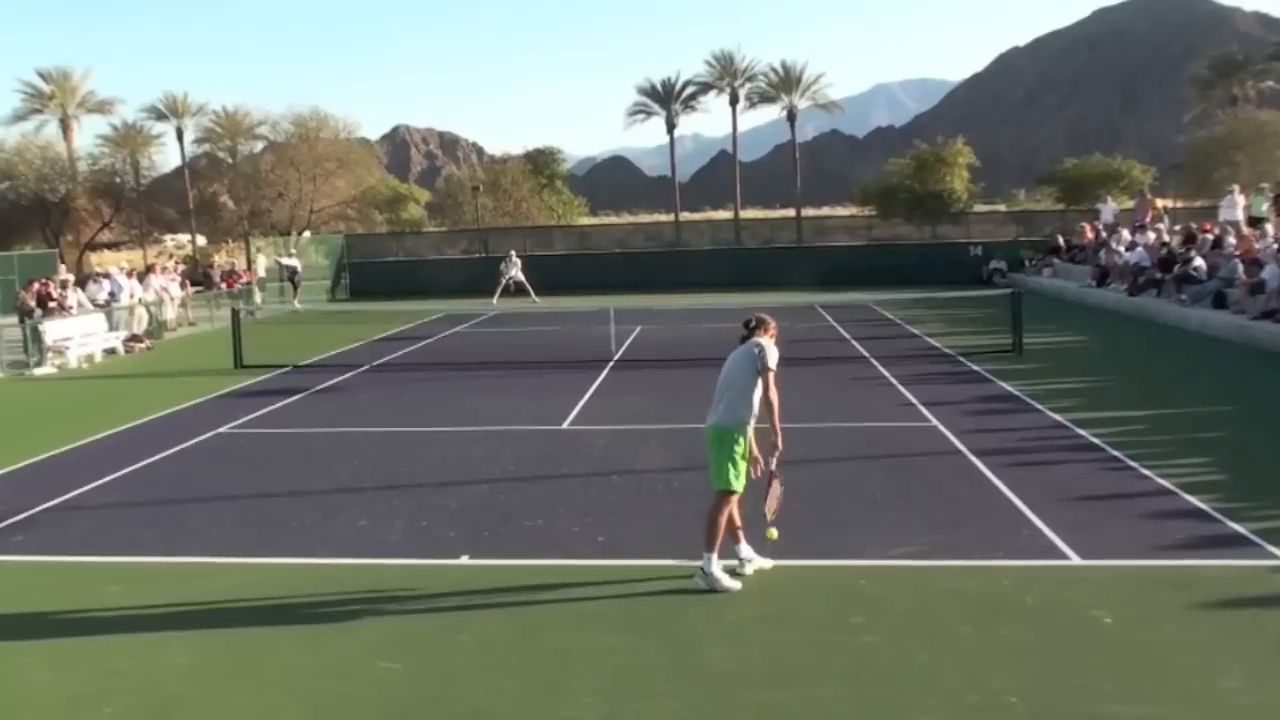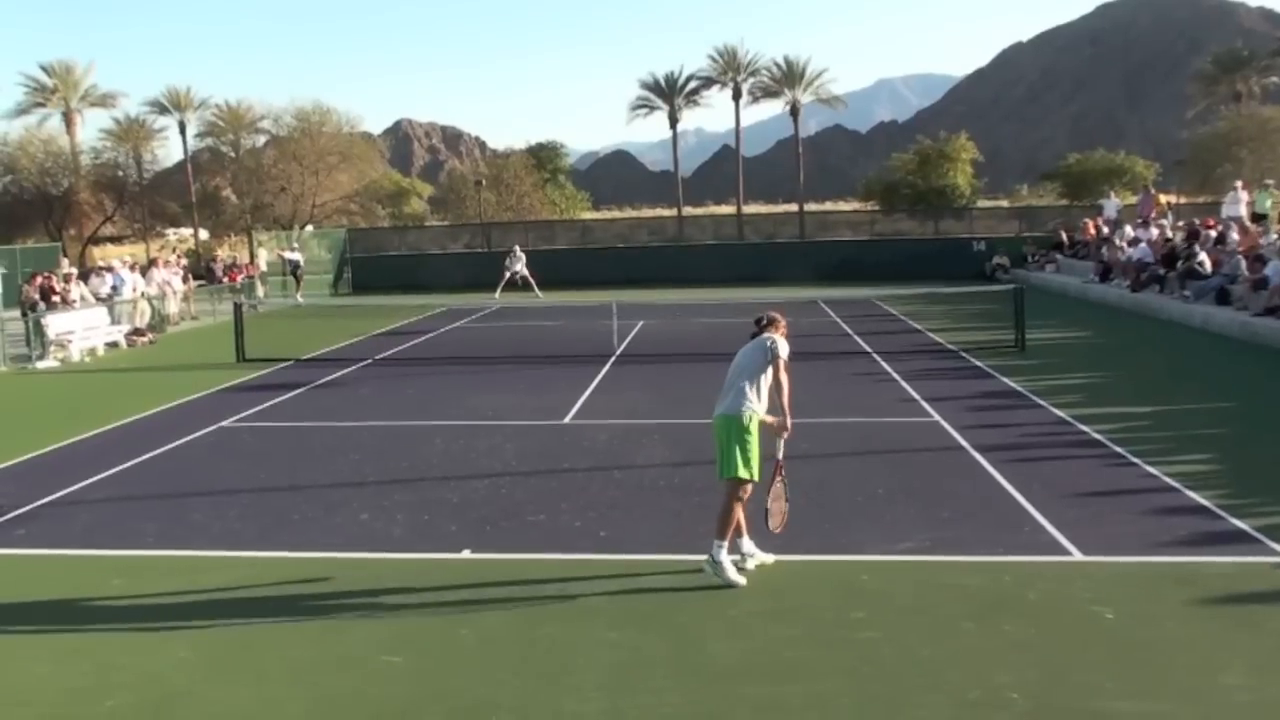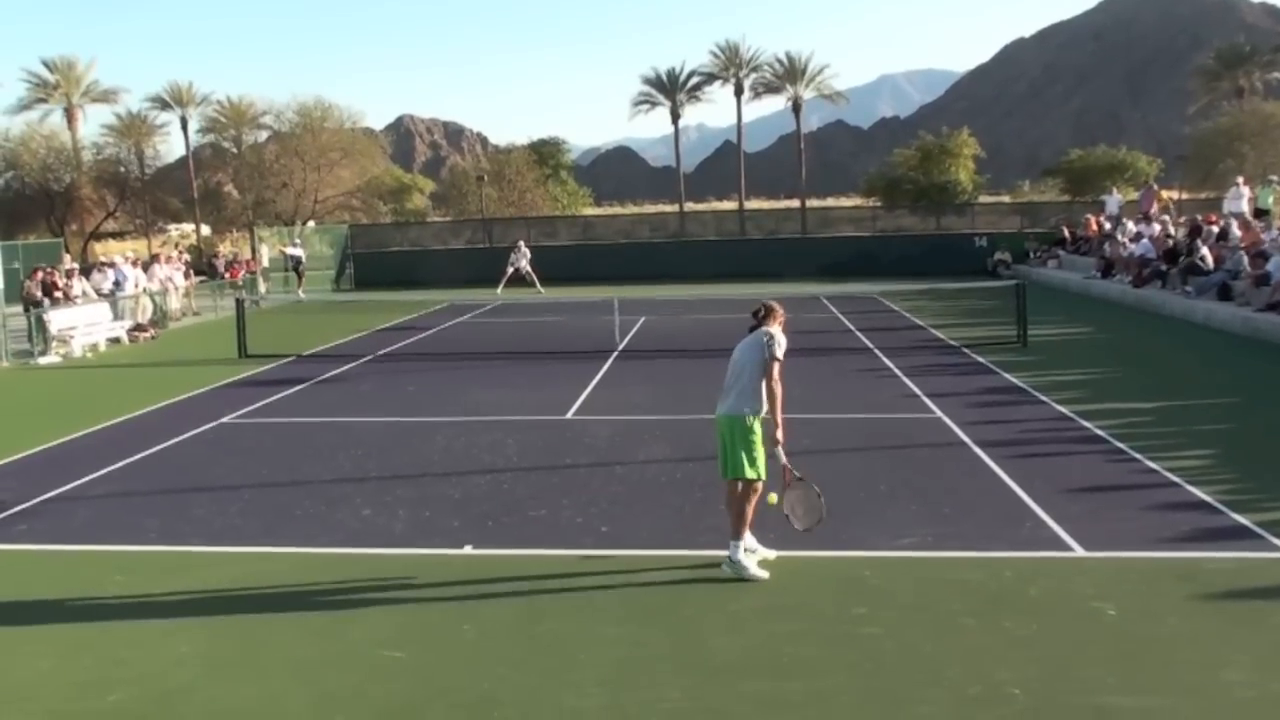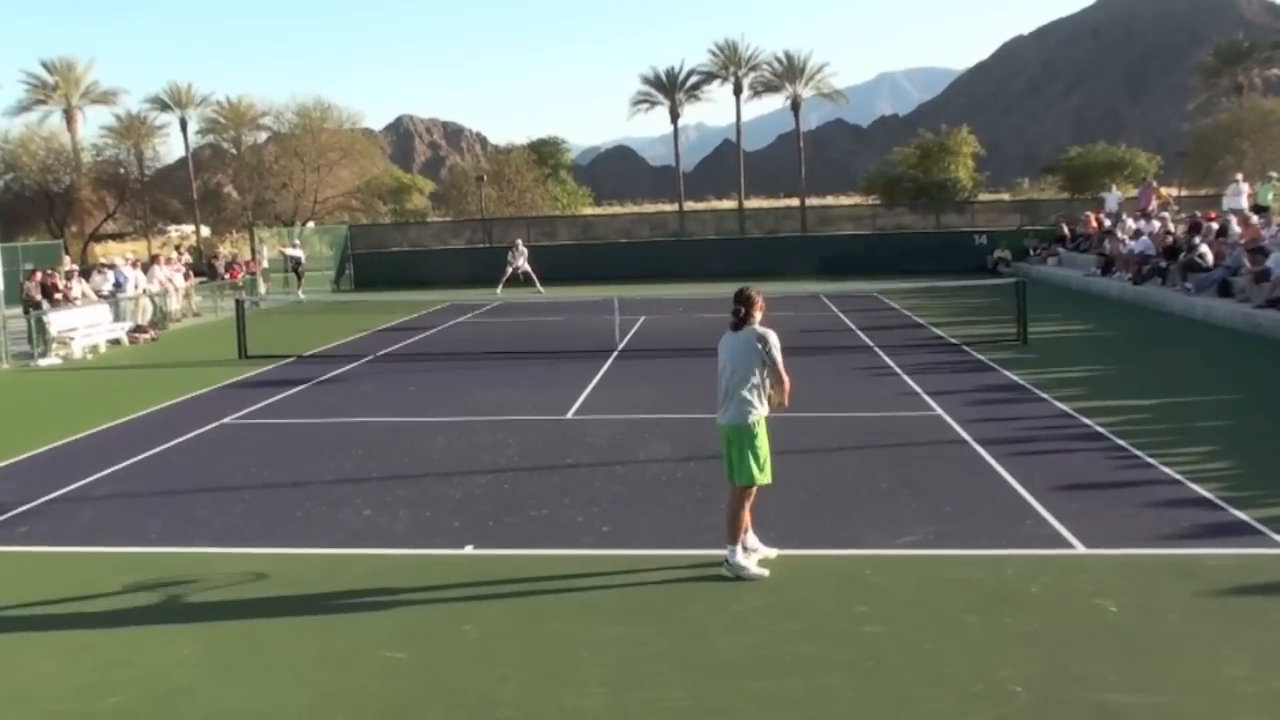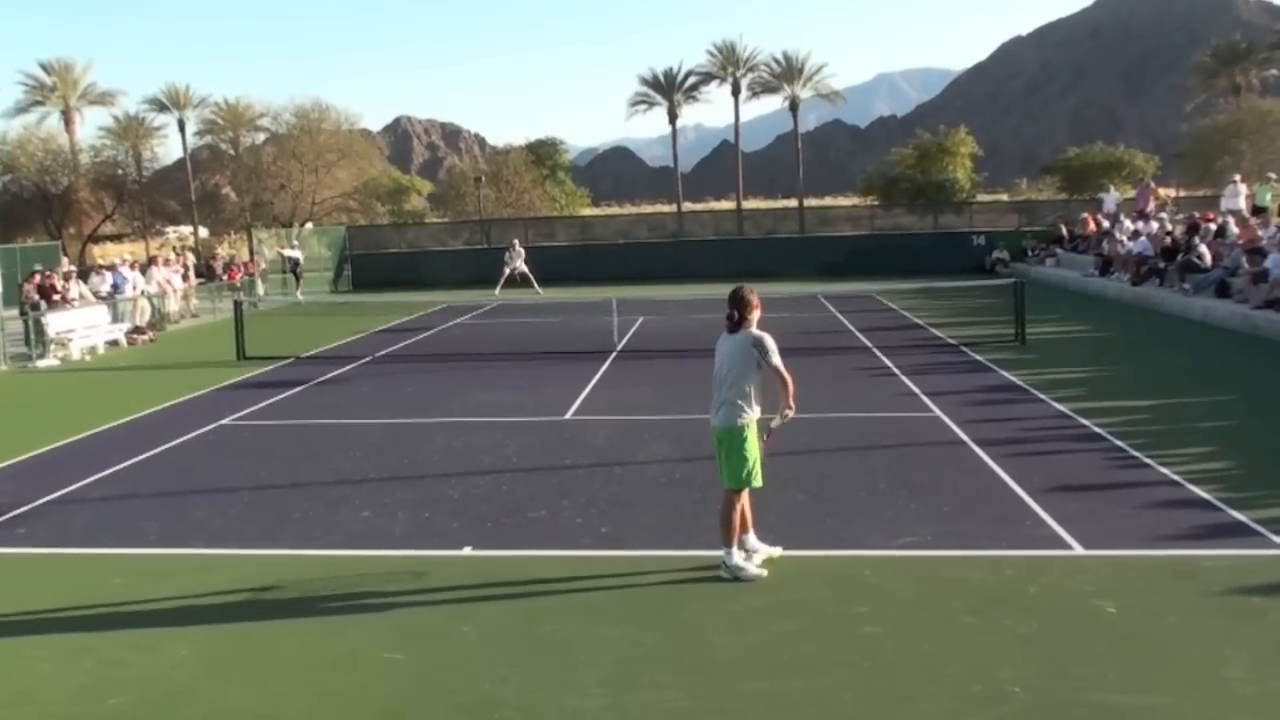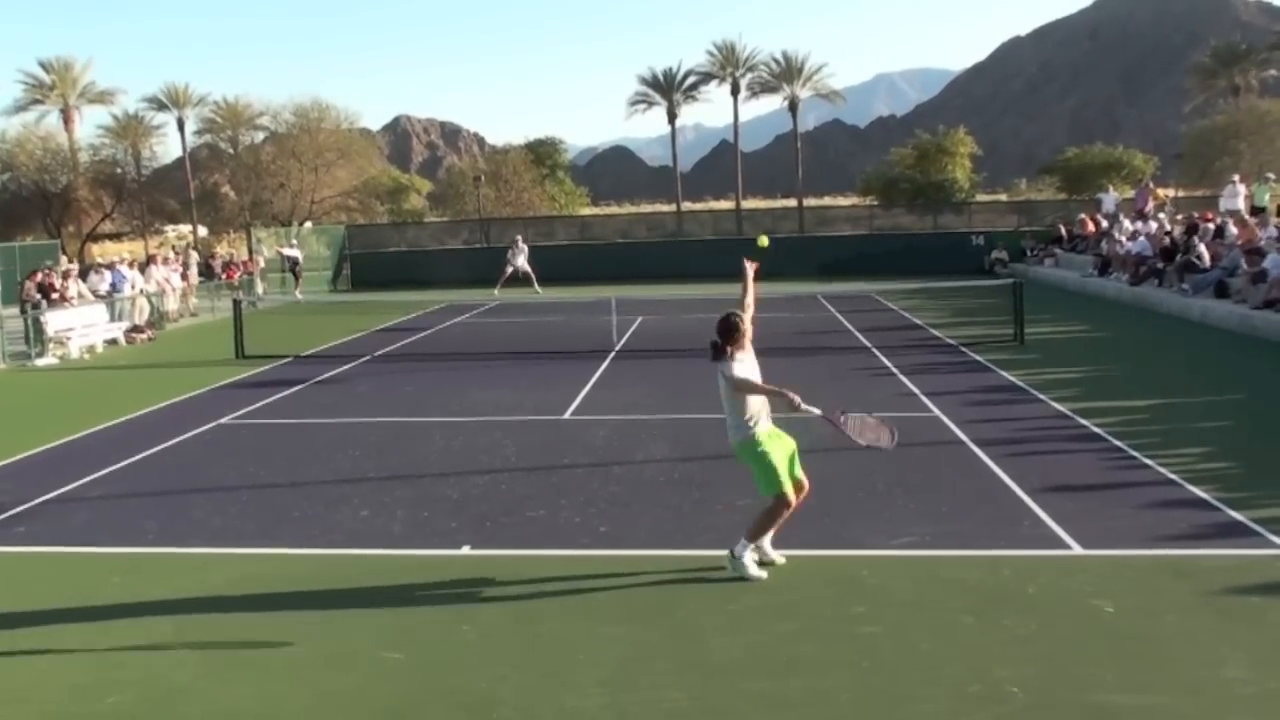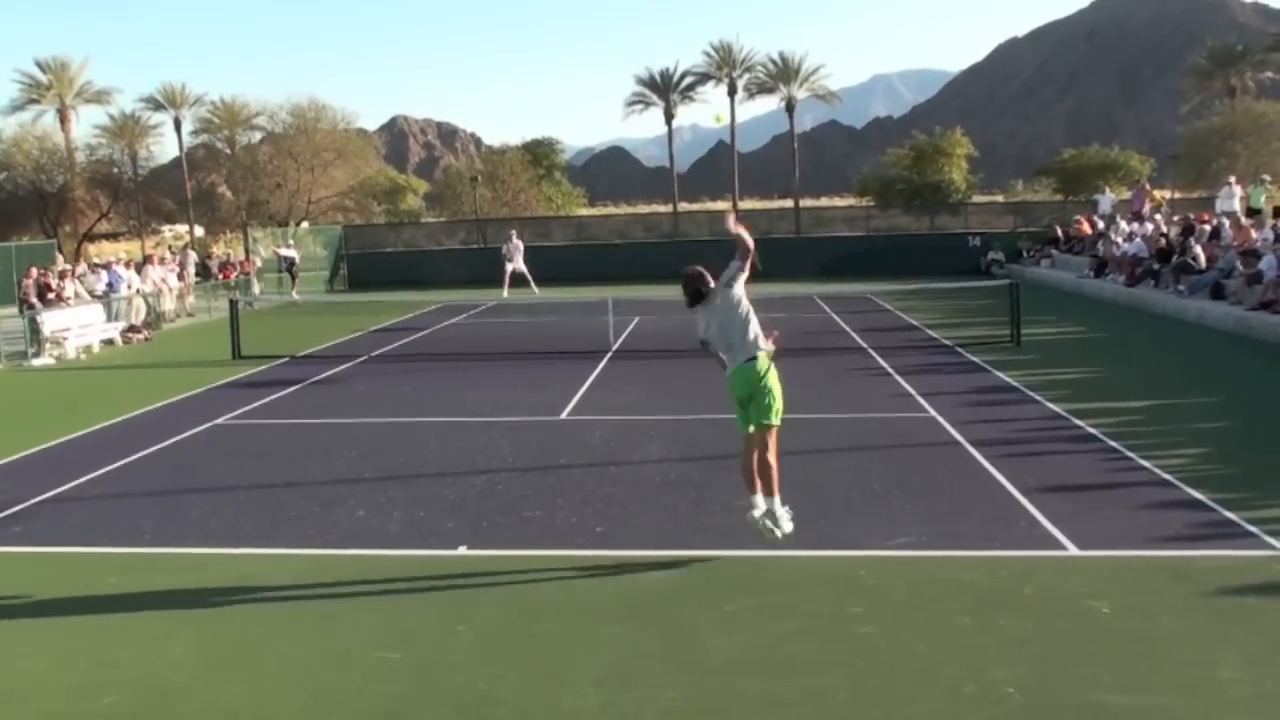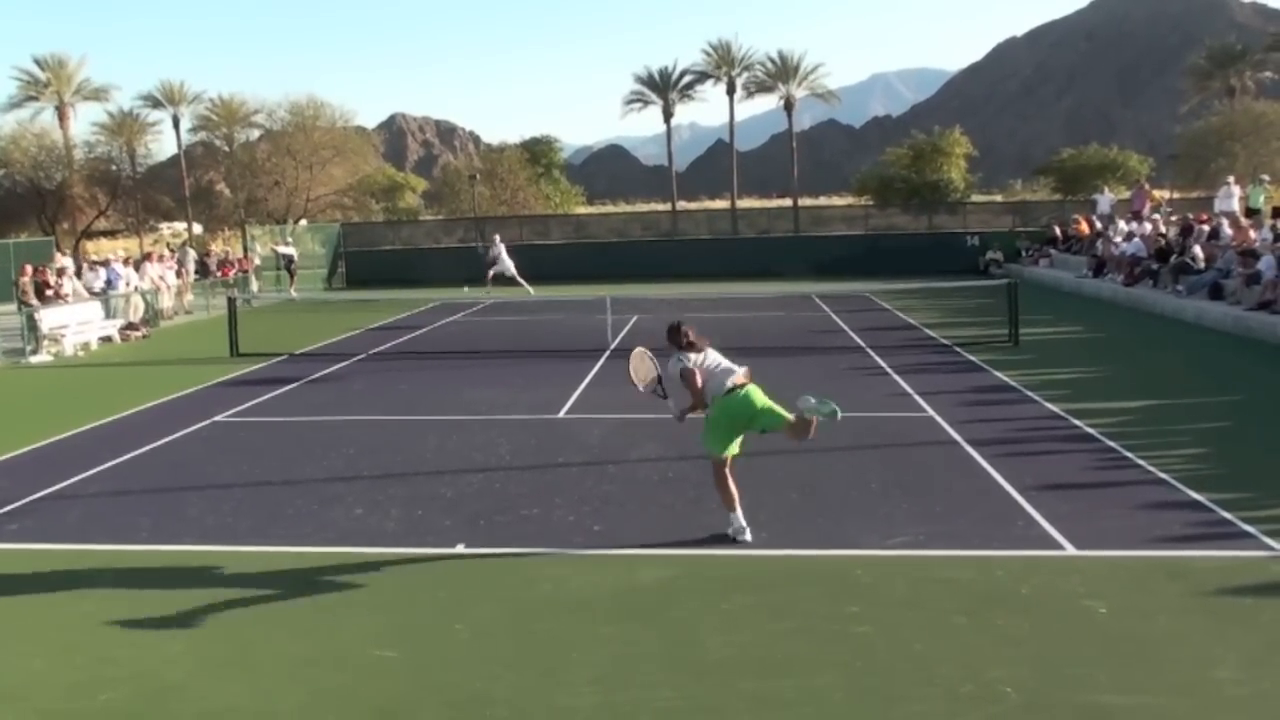
dt=0.4s
person 1, frame 1
left shoulder: (739, 353)
right shoulder: (765, 348)
right elbow: (769, 391)
left wrist: (753, 450)
right wrist: (776, 434)
left hip: (717, 426)
right hip: (731, 428)
left knee: (730, 494)
right knee: (724, 496)
left ankle: (745, 555)
right ankle: (709, 568)
person 1, frame 2
left shoulder: (750, 348)
right shoulder: (777, 342)
right elbow: (779, 375)
left wrist: (770, 421)
right wrist: (786, 414)
left hip: (723, 416)
right hip: (740, 417)
left knee: (736, 486)
right knee: (741, 487)
left ankle: (746, 550)
right ankle: (718, 555)
person 1, frame 3
left shoulder: (745, 343)
right shoulder: (774, 337)
right elbow: (772, 381)
left wrist: (767, 423)
right wrist: (778, 425)
left hip: (725, 415)
right hip: (744, 416)
left knee: (735, 484)
right knee: (752, 485)
left ankle: (747, 545)
right ankle: (735, 556)
person 1, frame 4
left shoulder: (727, 339)
right shoulder: (764, 336)
right elbow: (782, 381)
left wrist: (765, 393)
right wrist: (782, 398)
left hip: (727, 419)
right hip: (747, 420)
left knee: (742, 487)
right knee: (744, 489)
left ankle: (749, 544)
right ankle: (733, 559)
person 1, frame 5
left shoulder: (725, 340)
right shoulder: (759, 340)
right elbow: (784, 380)
right wrist: (788, 405)
left hip: (722, 422)
right hip: (738, 424)
left knee: (742, 486)
right knee: (735, 491)
left ankle: (750, 545)
right ankle: (731, 560)
person 1, frame 6
left shoulder: (740, 351)
right shoulder: (730, 367)
left elbow: (747, 309)
right elbow: (744, 384)
left wrist: (749, 277)
right wrist: (781, 392)
left hip: (768, 435)
right hip: (751, 443)
left knee: (800, 488)
right knee: (785, 502)
left ankle: (761, 545)
right ankle: (740, 554)
person 1, frame 7
left shoulder: (703, 323)
right shoulder: (729, 287)
right elbow: (747, 249)
right wrist: (737, 229)
left hip: (737, 378)
right hip: (759, 369)
left knee: (750, 443)
right knee: (767, 442)
left ankle: (758, 504)
right ankle: (775, 507)
person 1, frame 8
left shoulder: (676, 363)
right shoulder: (709, 353)
left elbow: (695, 382)
left wrist: (699, 403)
right wrist: (689, 408)
left hip: (726, 406)
right hip: (751, 394)
left knee: (720, 468)
right knee: (801, 432)
left ankle: (739, 526)
right ankle: (808, 409)
